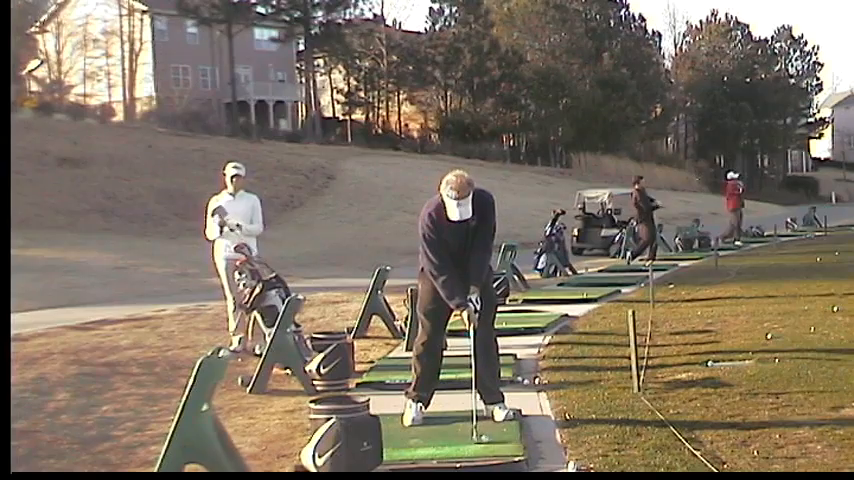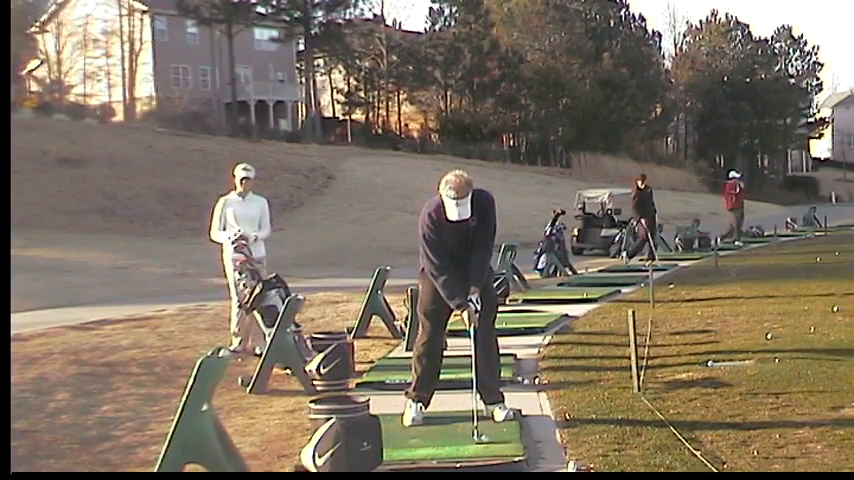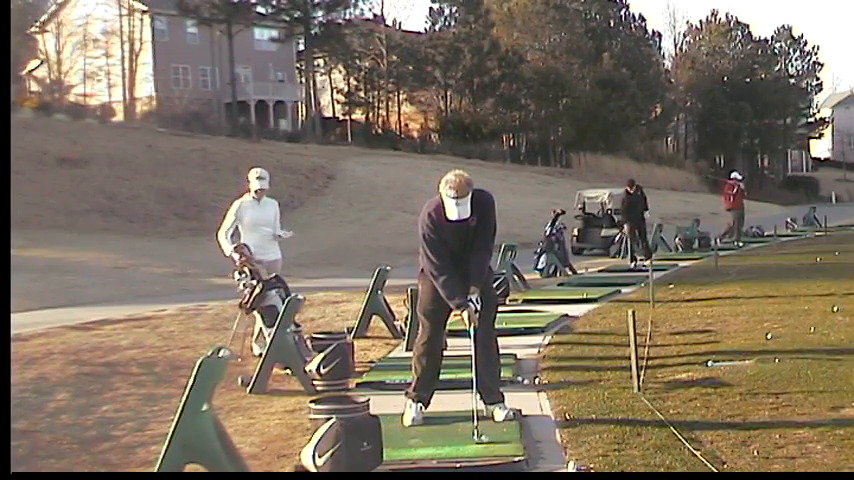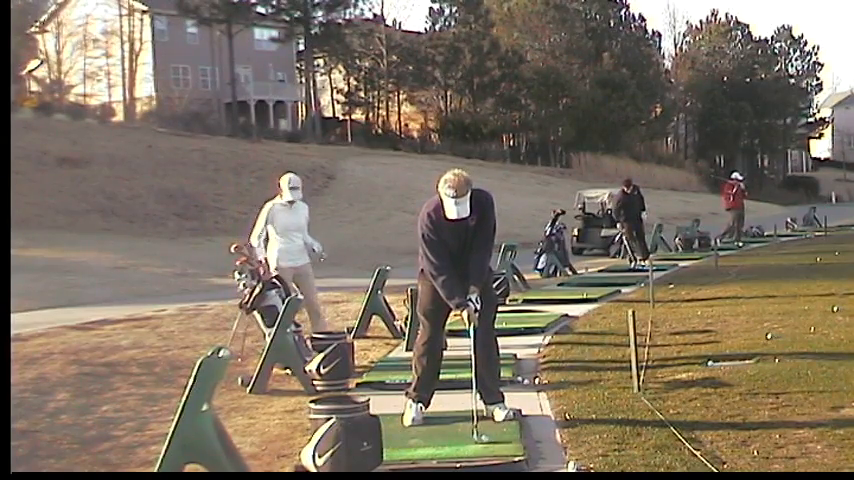
dt=1s
person 1, frame 1
left shoulder: (485, 202)
right shoulder: (430, 215)
left elbow: (483, 248)
right elbow: (437, 267)
left wrist: (474, 290)
right wrist: (460, 304)
left hip: (476, 273)
right hip: (438, 276)
left knee: (485, 335)
right knee: (429, 336)
left ankle: (493, 400)
right ankle: (416, 400)
person 1, frame 2
left shoulder: (485, 202)
right shoulder: (430, 215)
left elbow: (483, 249)
right elbow: (438, 267)
left wrist: (475, 290)
right wrist: (460, 304)
left hip: (477, 273)
right hip: (438, 276)
left knee: (485, 335)
right knee: (429, 336)
left ankle: (493, 399)
right ankle: (416, 400)
person 1, frame 3
left shoulder: (485, 202)
right shoulder: (430, 215)
left elbow: (483, 249)
right elbow: (437, 267)
left wrist: (474, 290)
right wrist: (459, 304)
left hip: (477, 273)
right hip: (437, 277)
left knee: (485, 335)
right knee: (429, 335)
left ankle: (493, 399)
right ankle: (416, 400)
person 1, frame 4
left shoulder: (484, 202)
right shoulder: (429, 215)
left elbow: (482, 249)
right elbow: (437, 267)
left wrist: (474, 291)
right wrist: (459, 303)
left hip: (476, 274)
right hip: (436, 277)
left knee: (485, 335)
right knee: (429, 335)
left ankle: (493, 400)
right ankle: (416, 400)
person 2, frame 1
left shoulder: (252, 200)
right shoulder: (216, 201)
left elbow: (258, 229)
right elbow: (210, 234)
left wrist: (235, 225)
right wrist: (221, 225)
right hip: (225, 255)
right knee: (233, 298)
right ankle: (238, 340)
person 2, frame 2
left shoulder: (261, 202)
right shoulder: (225, 202)
left elbow: (266, 230)
right elbow: (215, 233)
left wrist: (253, 237)
right wrist: (231, 236)
left hip: (257, 256)
right hip: (234, 257)
right knee: (238, 299)
right ankle: (238, 341)
person 2, frame 3
left shoulder: (273, 205)
right shoulder: (240, 205)
left elbow: (276, 231)
right elbow: (223, 234)
left wrist: (281, 234)
right wrist: (232, 253)
left hip: (273, 259)
right hip: (251, 261)
person 2, frame 4
left shoulder: (303, 208)
right shoulder: (271, 208)
right elbow: (256, 237)
left wrist: (315, 246)
right wrist: (262, 259)
left hip: (302, 263)
right hip: (279, 265)
left knee: (313, 304)
